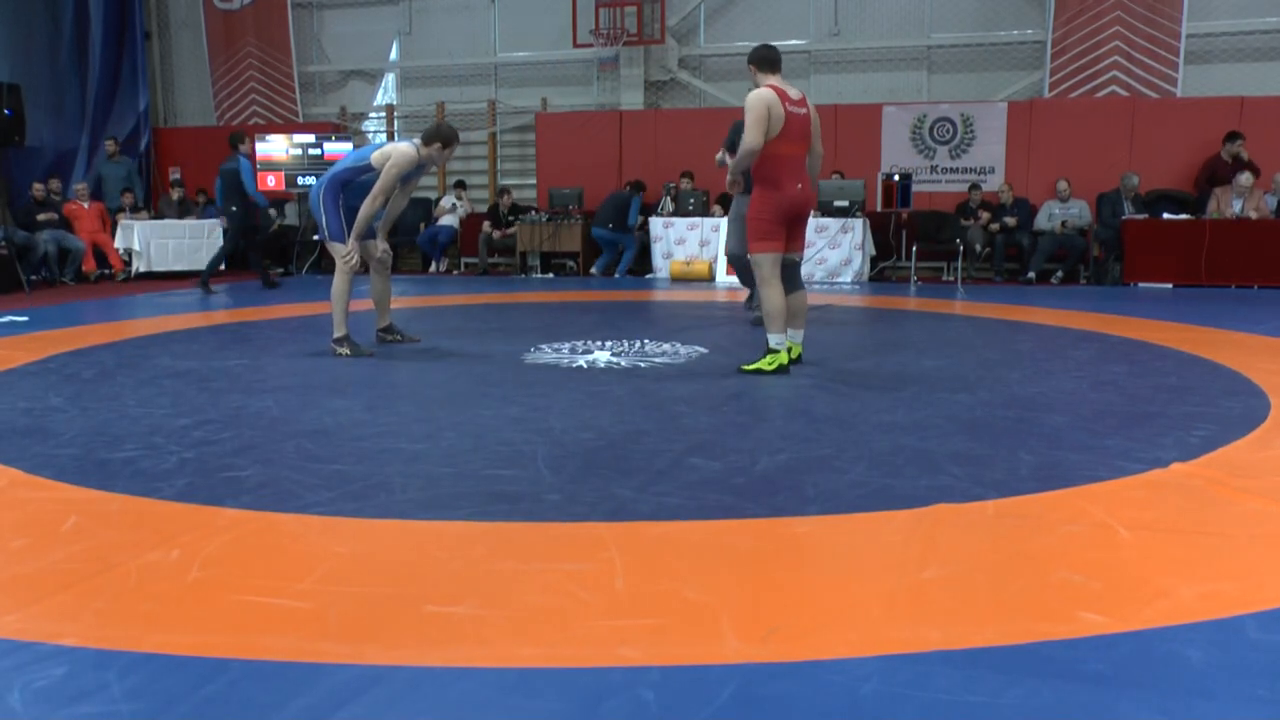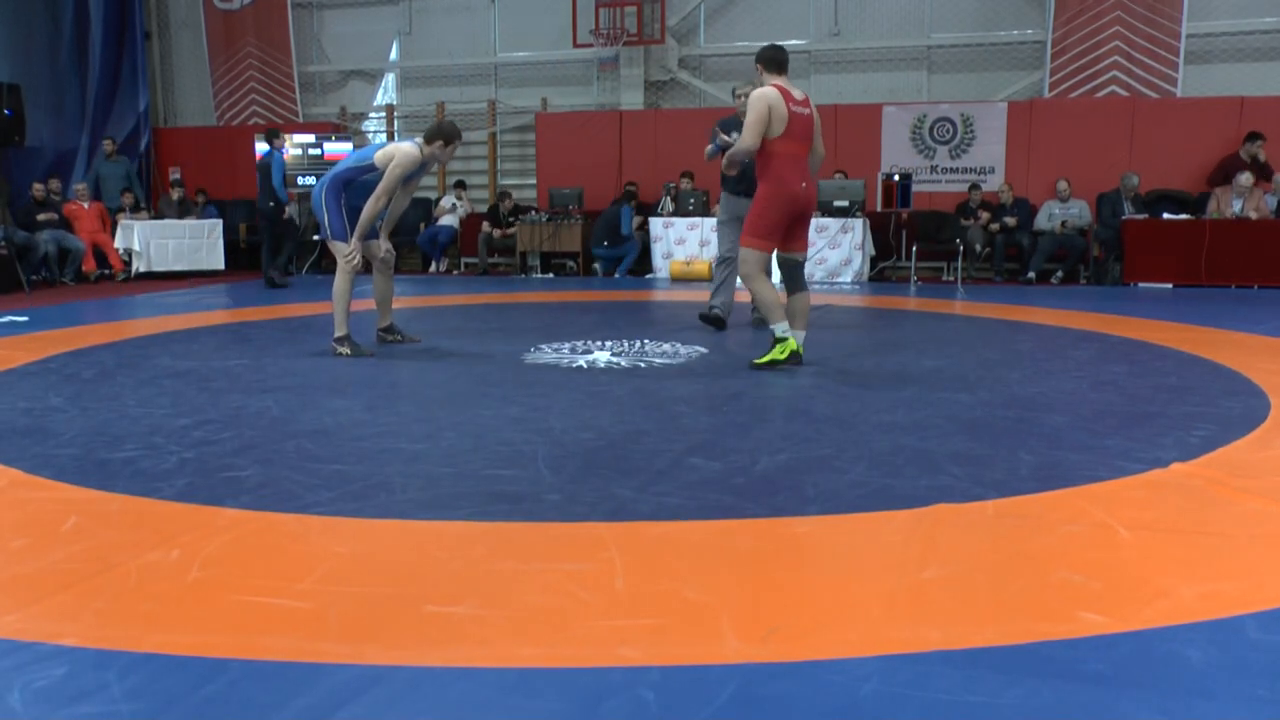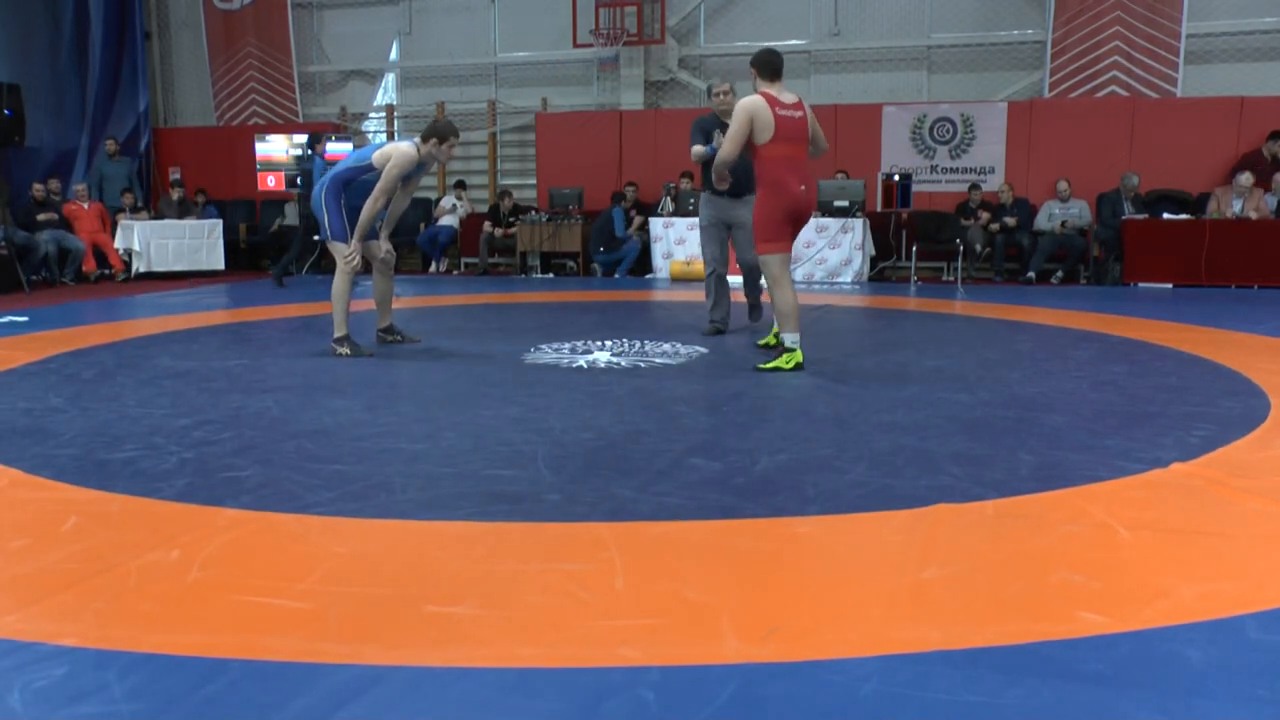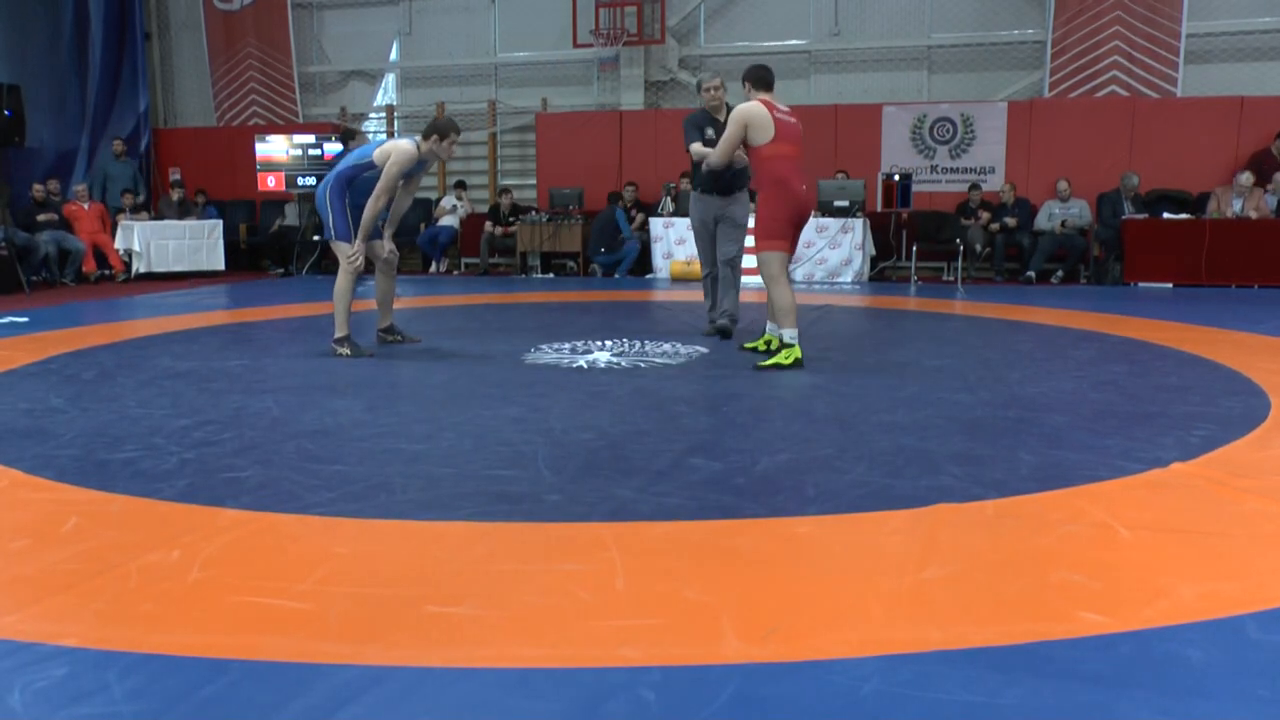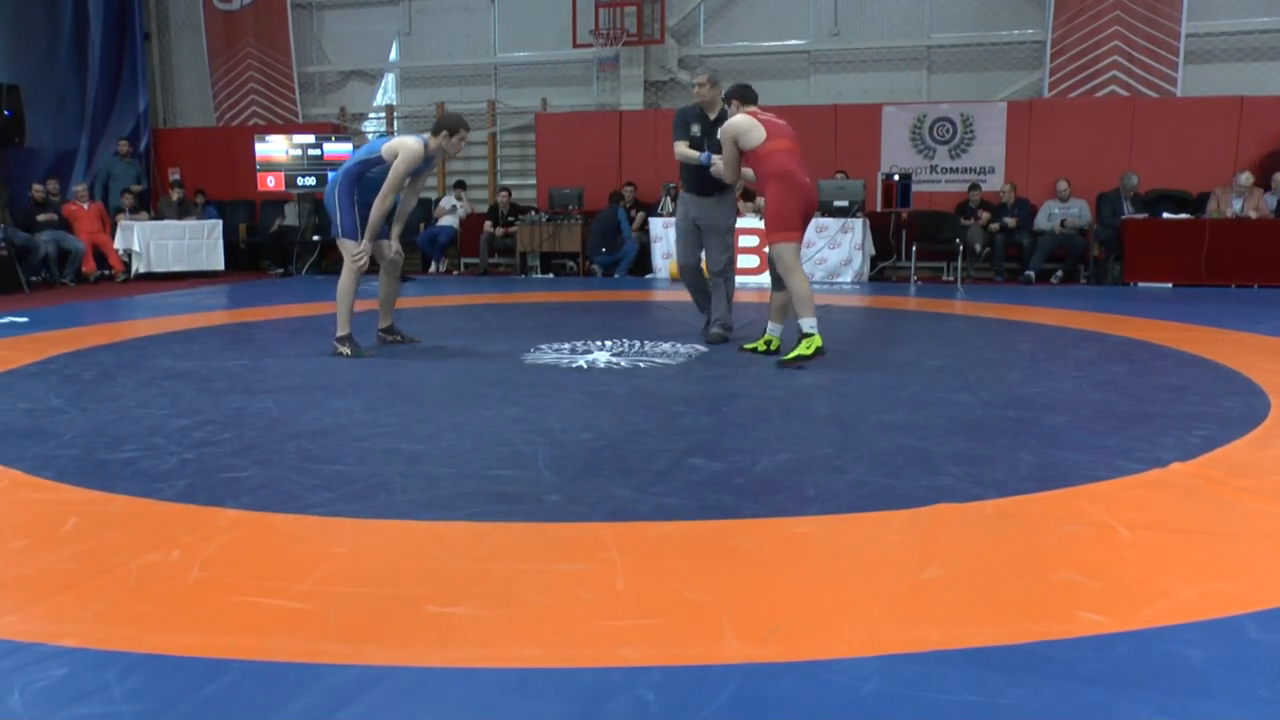
dt=0.3s
person 1, frame 1
left shoulder: (760, 97)
right shoulder: (804, 102)
left elbow: (752, 145)
right elbow: (817, 154)
left wrist: (734, 171)
left hip: (771, 196)
right hip: (800, 195)
left knee: (767, 277)
right knee: (792, 274)
left ankle: (776, 354)
right ankle: (794, 347)
person 1, frame 2
left shoulder: (763, 96)
right shoulder: (807, 103)
left elbow: (748, 145)
right elbow: (818, 154)
left wrist: (729, 158)
left hip: (775, 193)
right hip: (805, 193)
left knee: (751, 269)
right knee: (794, 274)
left ankle: (783, 341)
right ankle: (796, 343)
person 1, frame 3
left shoulder: (750, 105)
right shoulder: (801, 105)
left elbow: (726, 154)
right elbow: (821, 147)
left wrist: (719, 173)
left hip: (775, 196)
right hip: (805, 194)
left knee: (777, 275)
right knee: (778, 269)
left ankle: (792, 353)
right ankle: (781, 332)
person 1, frame 4
left shoulder: (746, 111)
right shoulder: (790, 117)
left elbow: (720, 159)
left wrist: (707, 162)
left hip: (776, 197)
right hip: (800, 196)
left knee: (774, 274)
right knee: (776, 270)
left ankle: (790, 349)
right ankle: (773, 338)
person 1, frame 5
left shoulder: (732, 124)
right shoulder: (778, 123)
left elbow: (731, 177)
left wrist: (719, 167)
right wrist: (745, 171)
left hip: (784, 194)
right hip: (803, 191)
left knee: (789, 267)
right knee: (777, 266)
left ankle: (811, 338)
right ankle: (771, 338)
person 2, frame 1
right shoulder: (739, 128)
right elbow: (720, 158)
right wrist: (724, 159)
right hip: (742, 199)
right knee: (734, 254)
left ankle: (761, 307)
right ankle: (754, 288)
person 2, frame 2
right shoulder: (725, 125)
right elbow: (708, 154)
right wrist: (718, 145)
right hip: (731, 200)
right knee: (726, 255)
left ankle: (759, 311)
right ankle: (718, 310)
person 2, frame 3
right shoulder: (703, 124)
right elbow: (695, 155)
right wrist: (714, 148)
left hip: (745, 202)
right hip: (713, 202)
left knee: (750, 260)
right knee: (714, 264)
left ankle: (754, 297)
right ankle: (718, 319)
person 2, frame 4
right shoulder: (694, 121)
right elbow: (697, 152)
left hip: (735, 199)
right hip: (703, 200)
left knee: (729, 259)
right knee: (709, 265)
left ankle: (726, 318)
right ankle: (715, 318)
person 2, frame 5
right shoulder: (685, 116)
right elbow: (680, 152)
right wrist: (708, 159)
left hip: (720, 201)
right hip: (689, 199)
left knee: (720, 267)
right knee: (686, 265)
left ankle: (720, 324)
right ankle: (710, 311)
person 3, frame 1
left shoulder: (422, 161)
right shoulder: (407, 154)
left elbow: (400, 198)
right elbow: (376, 198)
left wrist: (381, 236)
right wrist: (354, 240)
left hip: (350, 200)
right hip: (329, 194)
left knee: (382, 260)
right knee: (348, 262)
left ankle: (384, 328)
right ankle: (340, 339)
person 3, frame 2
left shoulder: (426, 160)
right shoulder: (410, 155)
left elbow: (402, 197)
right elbow: (379, 198)
left wrist: (383, 236)
right wrist: (356, 240)
right hip: (331, 194)
left knee: (384, 259)
right knee: (350, 262)
left ankle: (386, 329)
right ankle: (340, 339)
person 3, frame 3
left shoulder: (426, 161)
right shoulder: (407, 155)
left elbow: (402, 198)
right elbow: (377, 199)
left wrist: (384, 236)
right wrist: (356, 241)
right hip: (331, 195)
left knee: (385, 260)
right knee: (349, 262)
left ankle: (385, 328)
right ankle: (340, 339)
person 3, frame 4
left shoulder: (427, 159)
right shoulder: (406, 152)
left elbow: (404, 197)
right elbow: (379, 198)
left wrist: (387, 237)
right wrist: (361, 241)
right hip: (335, 194)
left knee: (388, 260)
right knee: (352, 262)
left ankle: (385, 329)
right ankle: (340, 339)
person 3, frame 5
left shoulder: (433, 156)
right shoulder: (413, 149)
left elbow: (410, 196)
right elbow: (386, 196)
left wrist: (394, 237)
right wrist: (367, 241)
left hip: (363, 197)
right hip: (344, 191)
left knee: (392, 260)
right knee: (356, 261)
left ankle: (386, 329)
right ankle: (342, 338)
